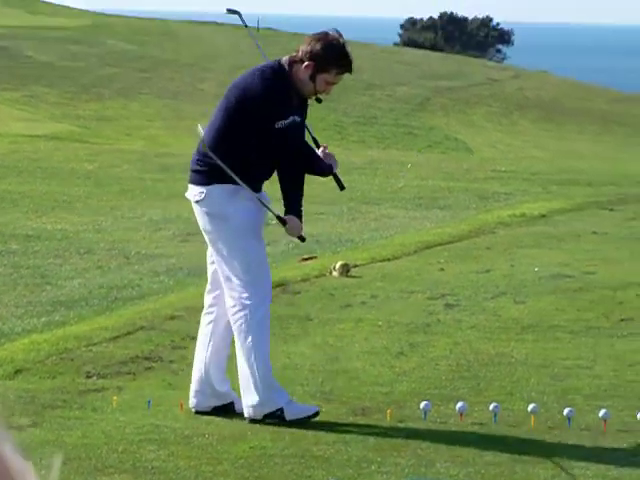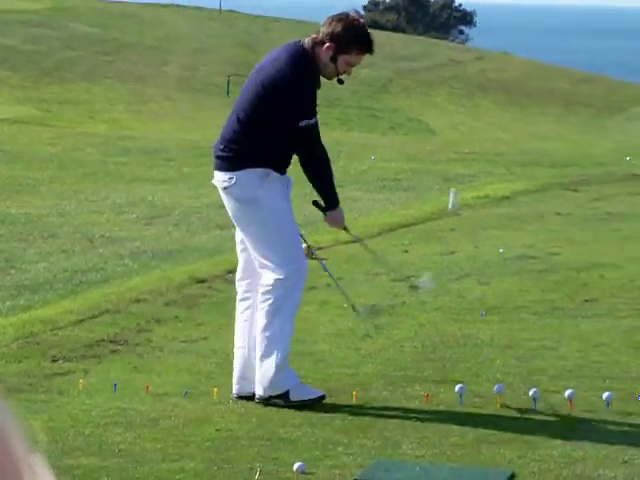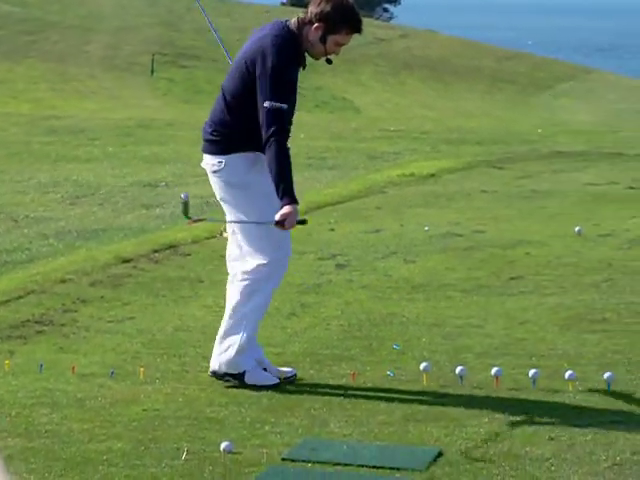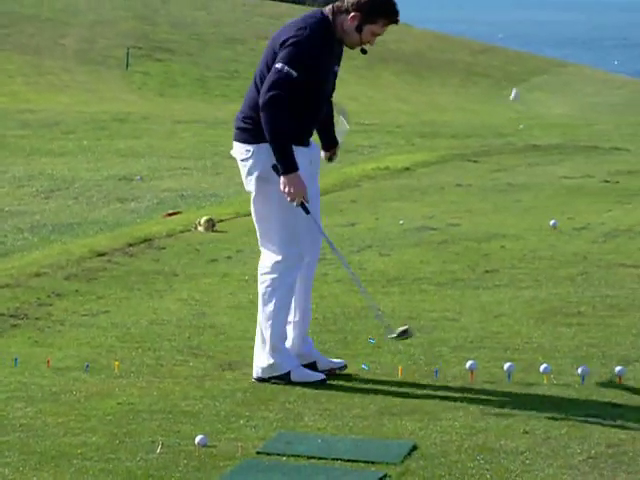
dt=1s
person 1, frame 1
left shoulder: (294, 96)
right shoulder: (264, 87)
left elbow: (291, 159)
right elbow: (297, 153)
left wrist: (294, 213)
right wrist: (327, 165)
left hip: (242, 192)
right hip: (220, 191)
left knee: (225, 293)
right knee: (251, 291)
left ankle: (208, 393)
right ankle: (262, 400)
person 1, frame 2
left shoulder: (298, 65)
right shoulder: (293, 75)
right elbow: (310, 148)
right wrist: (331, 204)
left hip: (256, 174)
right hip: (248, 176)
left knee: (258, 275)
right knee: (286, 270)
left ankle: (251, 378)
right ankle: (273, 380)
person 1, frame 3
left shoulder: (281, 35)
right shoulder: (278, 56)
right elbow: (274, 131)
right wrist: (287, 199)
left hip: (243, 154)
right hip: (236, 158)
left knee: (250, 256)
right knee: (269, 256)
left ankle: (245, 356)
right ankle: (229, 357)
person 1, frame 4
left shoulder: (330, 41)
right shoulder: (305, 38)
right elbow: (272, 101)
left wrist: (330, 143)
right wrist: (287, 168)
left hip: (294, 147)
right hip: (266, 148)
left knee: (305, 248)
right knee: (283, 252)
left ankle: (297, 349)
right ankle: (271, 361)
